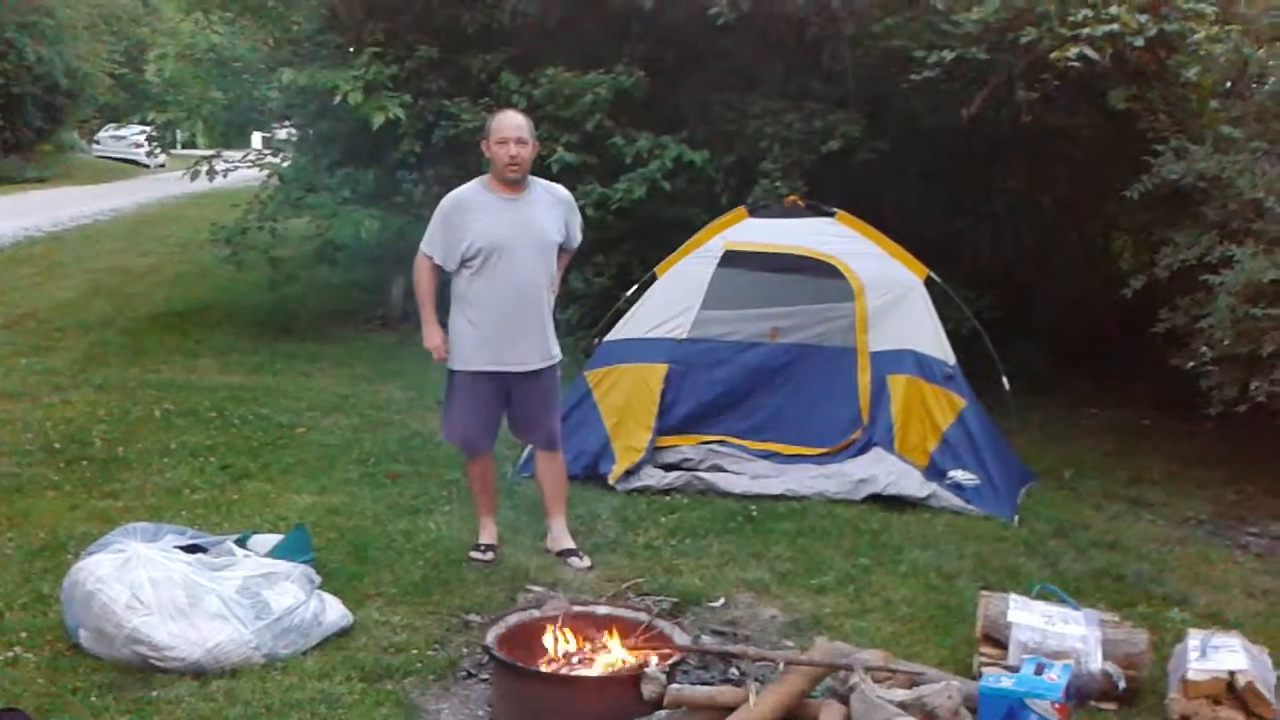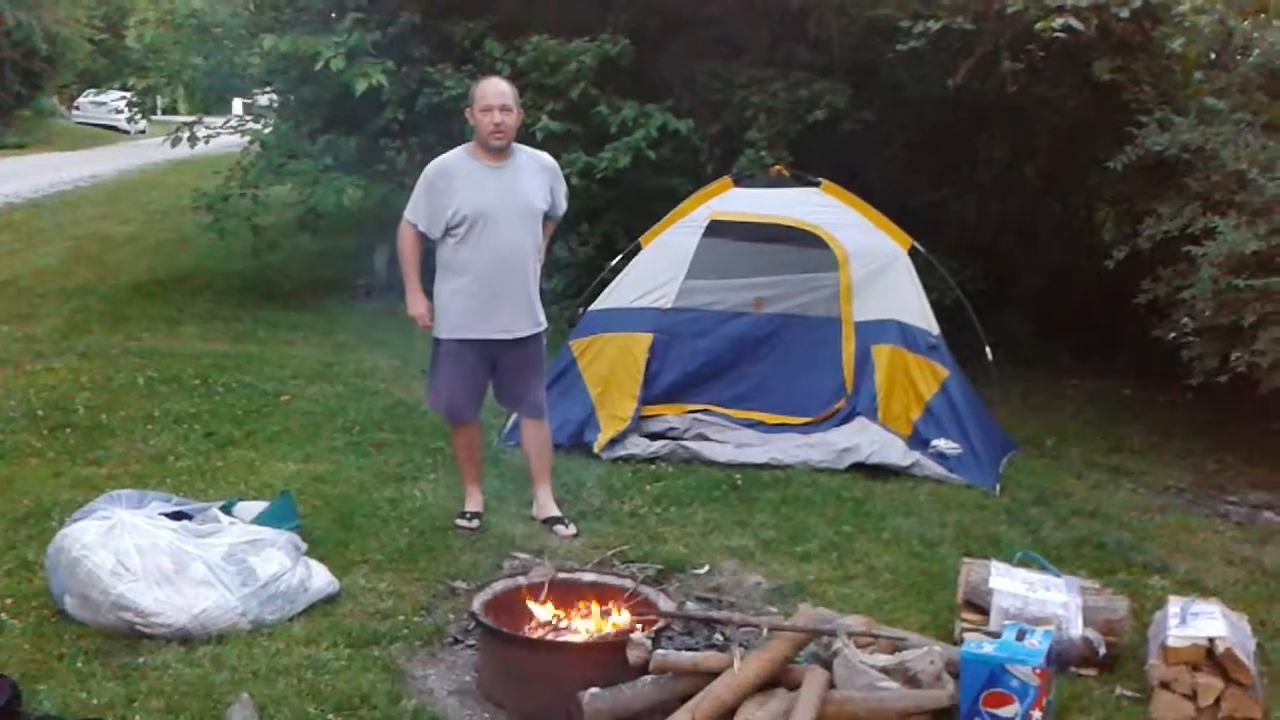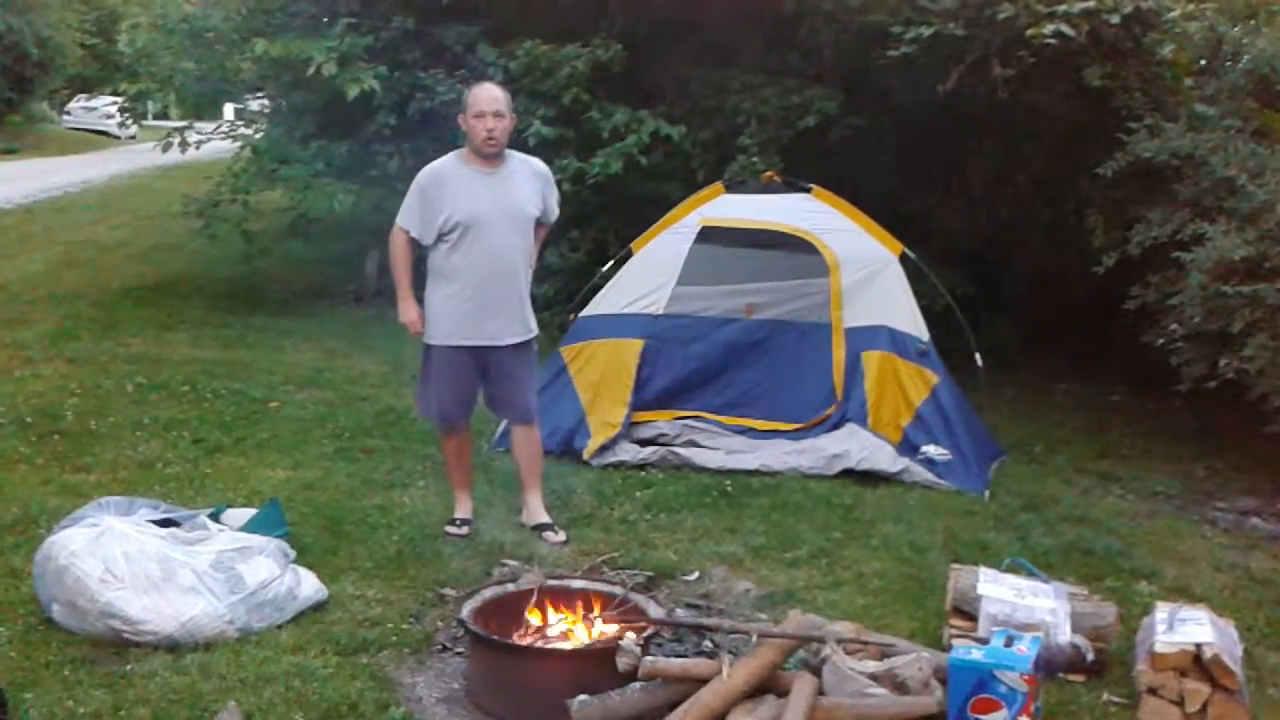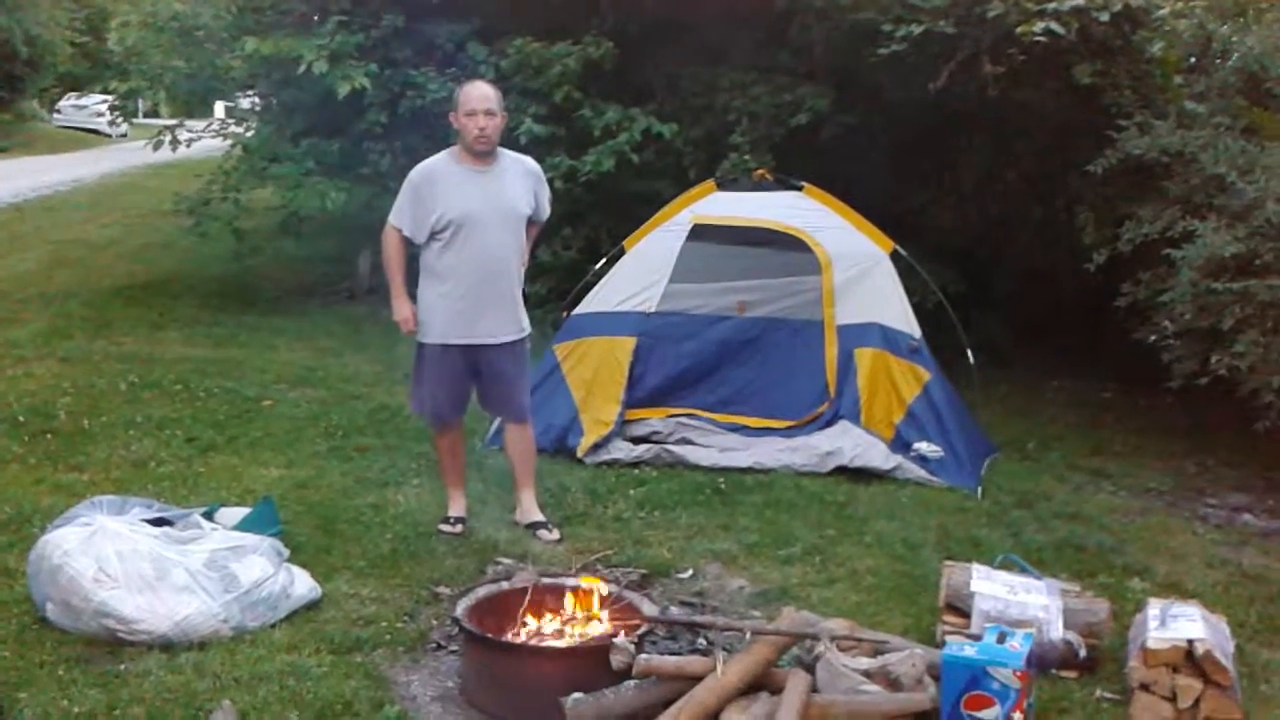
dt=0.2s
person 1, frame 1
left shoulder: (557, 199)
right shoulder: (460, 203)
right elbow: (426, 263)
right wrist: (430, 325)
left hip: (538, 351)
right hip: (476, 354)
left knee: (547, 440)
right knee: (476, 444)
left ankle: (558, 532)
right ankle: (487, 528)
person 1, frame 2
left shoulder: (543, 167)
right shoulder: (444, 171)
right elbow: (409, 230)
right wrist: (414, 293)
left hip: (524, 318)
right hip: (461, 322)
left knee: (534, 408)
right knee: (462, 412)
left ankle: (544, 499)
right ankle: (472, 496)
person 1, frame 3
left shoulder: (535, 173)
right shoulder: (437, 176)
right elbow: (401, 236)
right wrist: (406, 300)
left hip: (515, 325)
right hip: (452, 328)
left knee: (524, 414)
right knee: (453, 419)
left ankle: (534, 507)
right ankle: (462, 503)
person 1, frame 4
left shoulder: (526, 172)
right shoulder: (428, 176)
right elbow: (394, 235)
right wrist: (399, 298)
left hip: (507, 324)
right hip: (444, 327)
left knee: (517, 413)
right knee: (446, 418)
left ankle: (527, 505)
right ankle: (456, 501)
